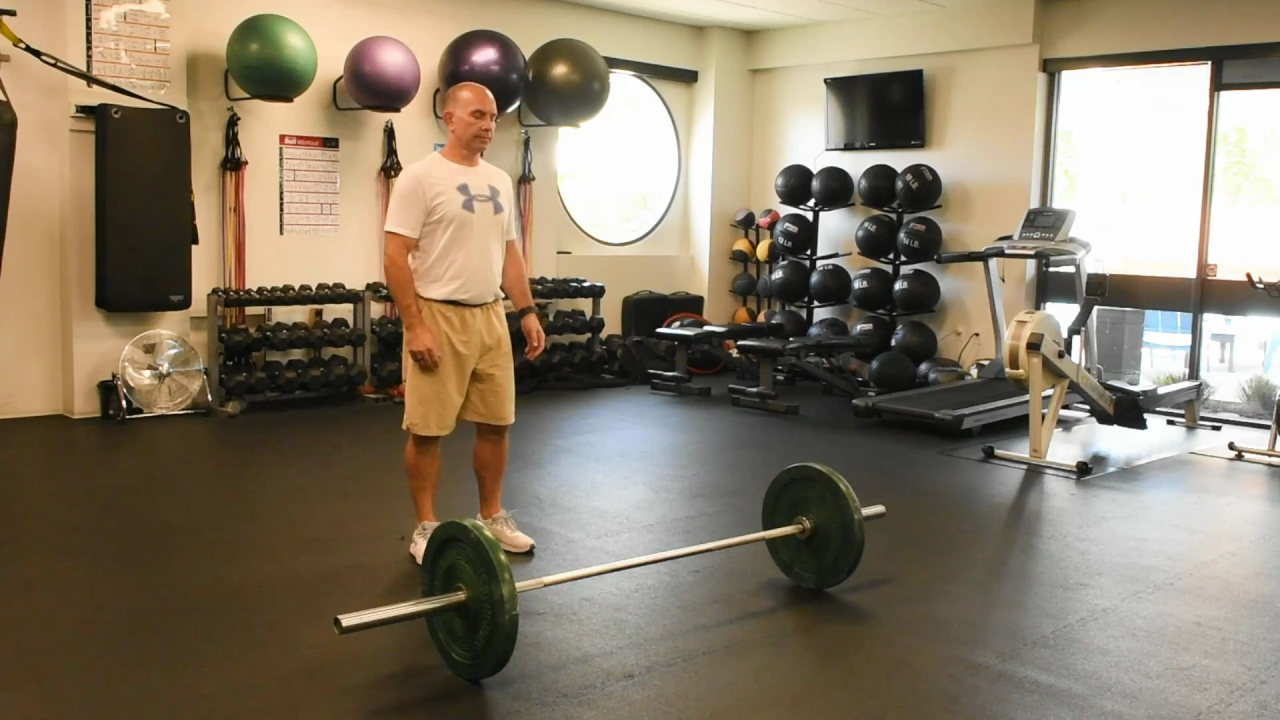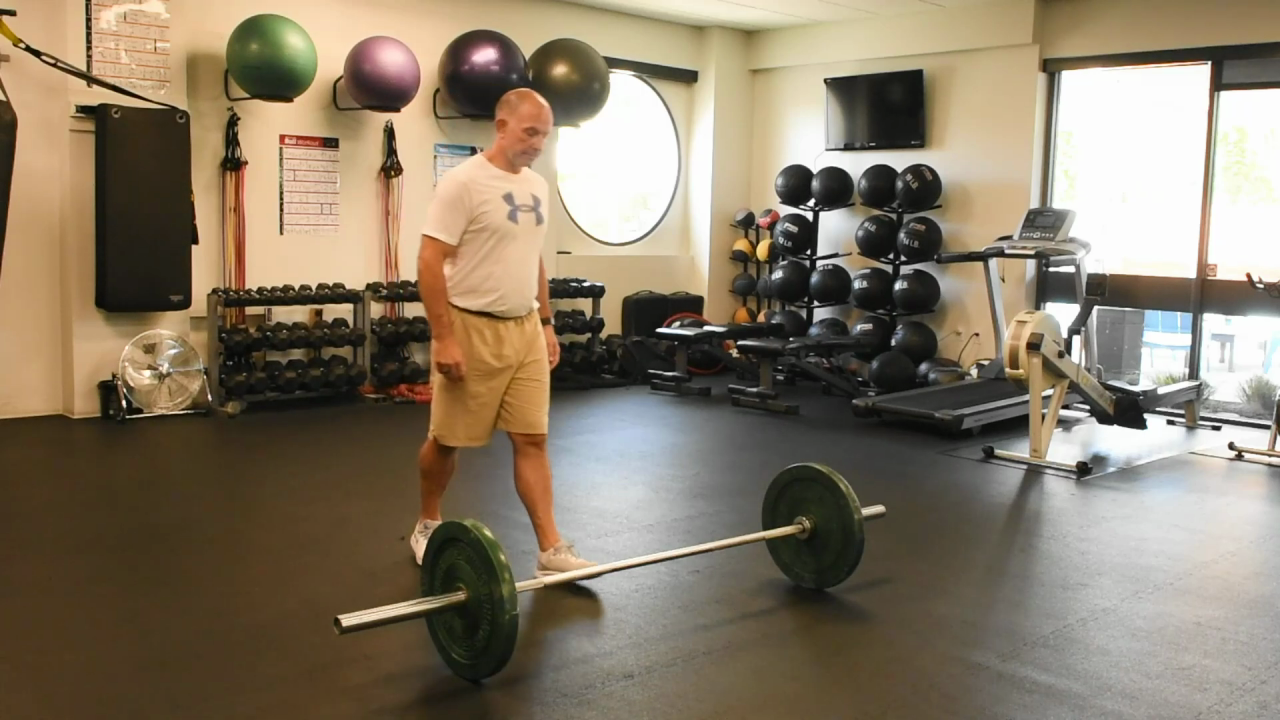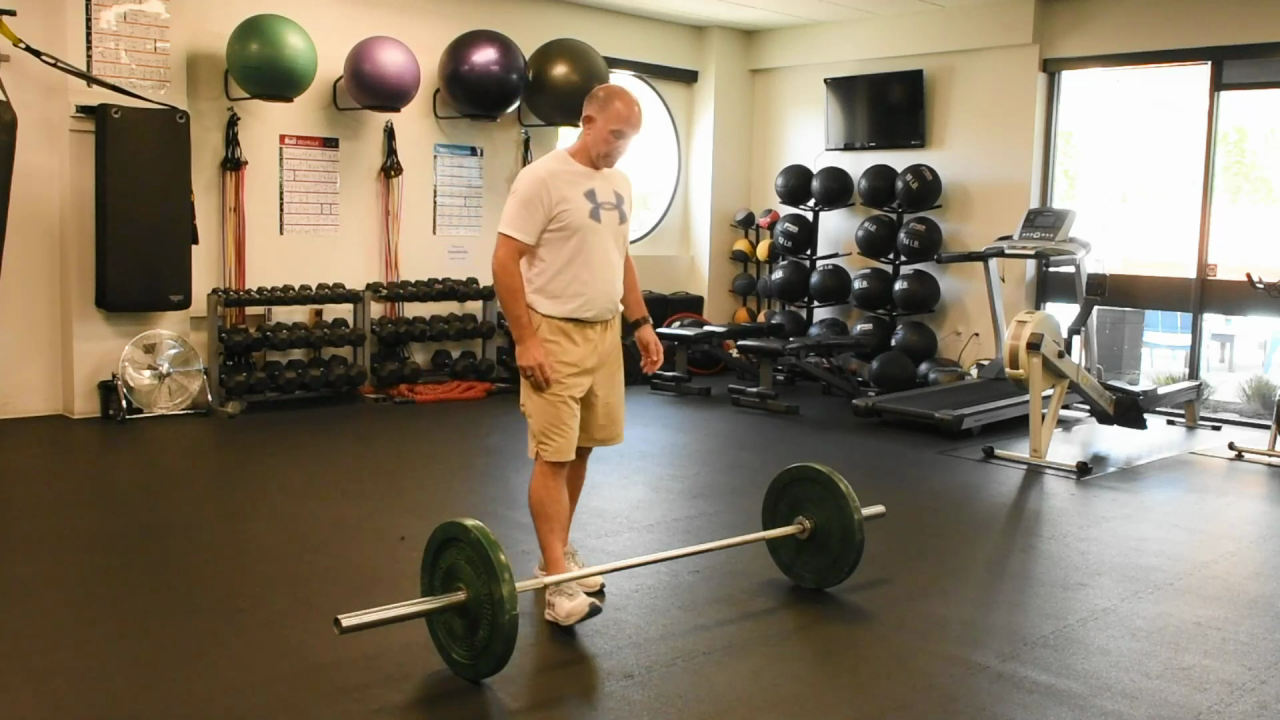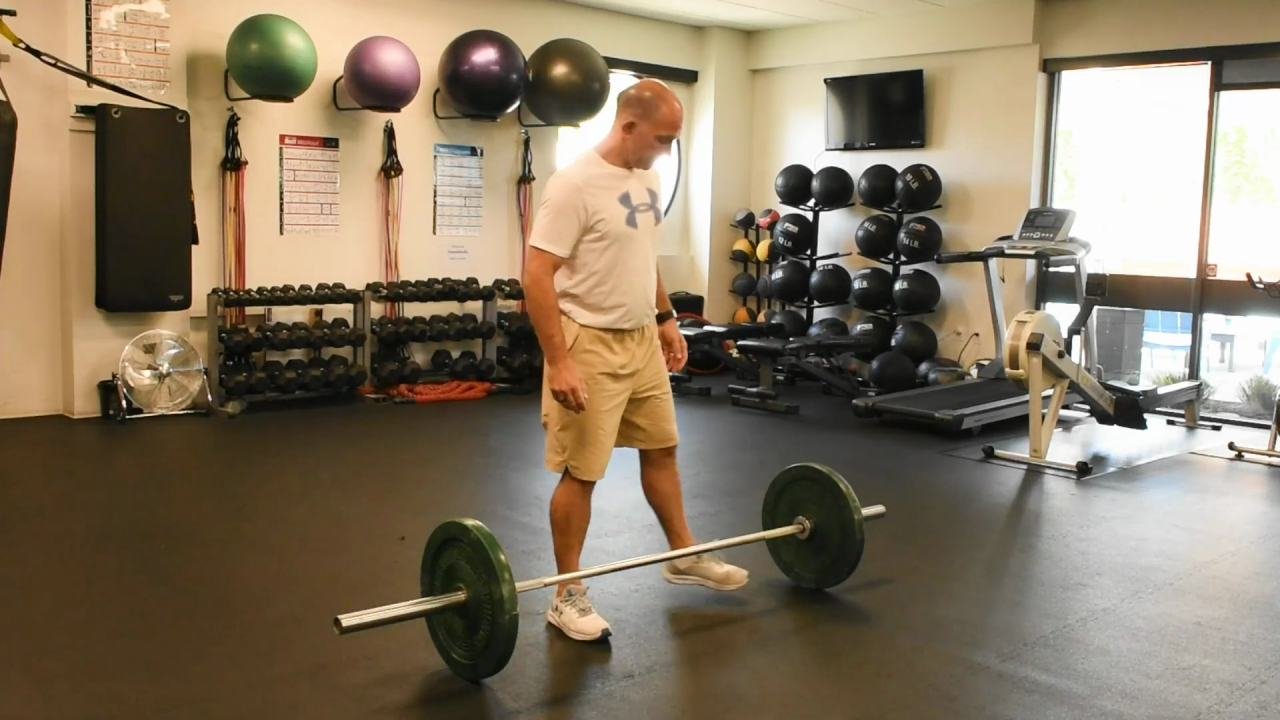
dt=0.7s
person 1, frame 1
left shoulder: (499, 180)
right shoulder: (421, 178)
left elbow: (509, 254)
right elbow: (396, 256)
left wrist: (528, 312)
right wrist: (414, 326)
left hip: (490, 316)
right hip: (439, 317)
left knee: (497, 424)
right knee: (428, 430)
left ankle: (492, 516)
right ankle: (426, 527)
person 1, frame 2
left shoulder: (537, 186)
right shoulder: (463, 182)
right elbow: (430, 263)
left wrist: (545, 323)
right wrist: (443, 337)
left hip: (522, 330)
right hip: (472, 330)
left knee: (533, 440)
right knee: (447, 439)
left ankle: (551, 548)
right ankle: (427, 526)
person 1, frame 3
left shoulder: (619, 183)
right shoulder: (543, 178)
right elbow: (505, 261)
left wrist: (641, 324)
right wrist: (525, 339)
left hip: (604, 333)
right hip: (554, 335)
left knee: (580, 450)
right knee: (554, 456)
left ankle: (556, 556)
right ankle: (560, 584)
person 1, frame 4
left shoulder: (645, 180)
right shoulder: (575, 185)
right elbow: (537, 275)
left wrist: (665, 319)
right wrist: (559, 361)
left hip: (640, 339)
right hip: (591, 345)
left knee: (661, 447)
right knee: (581, 472)
left ankle: (685, 554)
right ankle: (566, 595)
